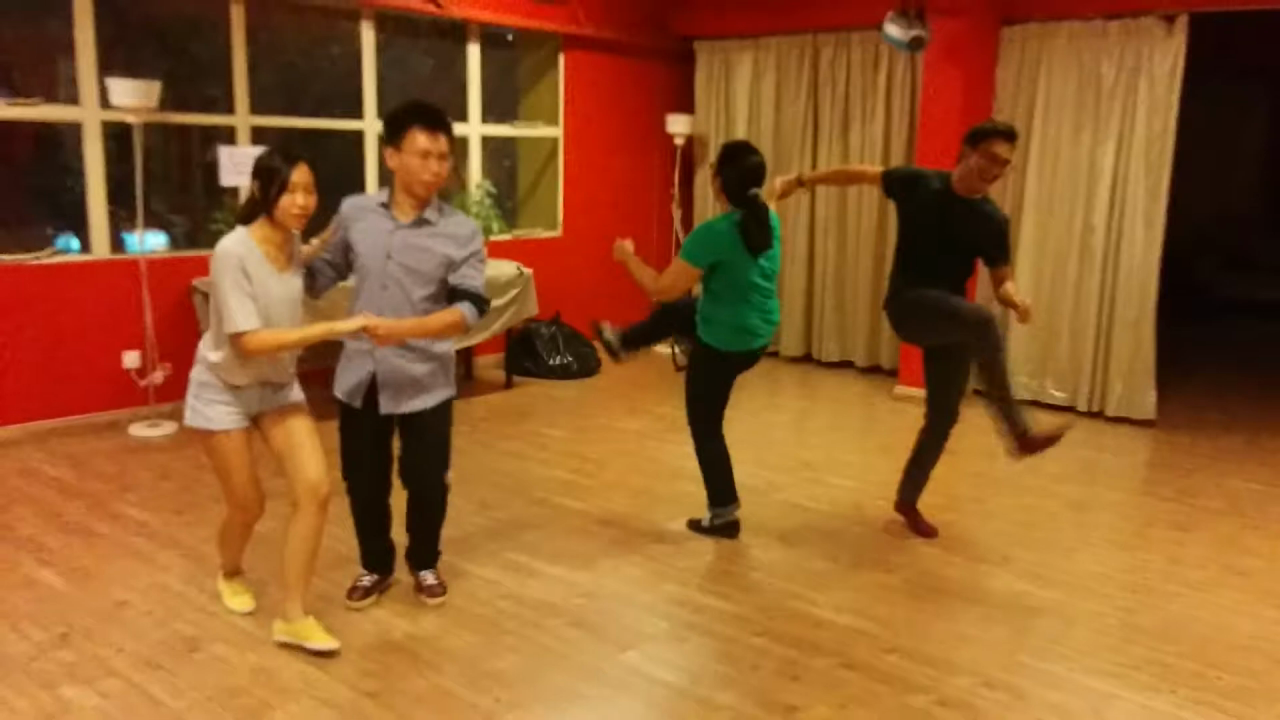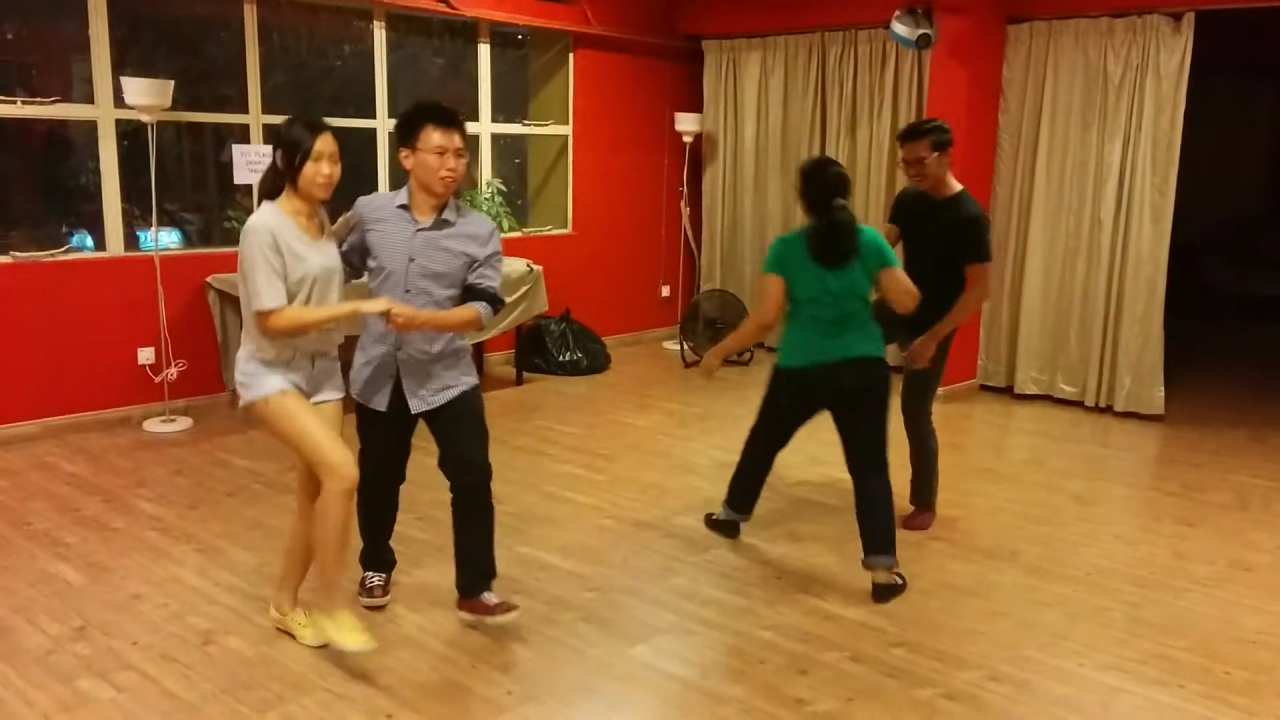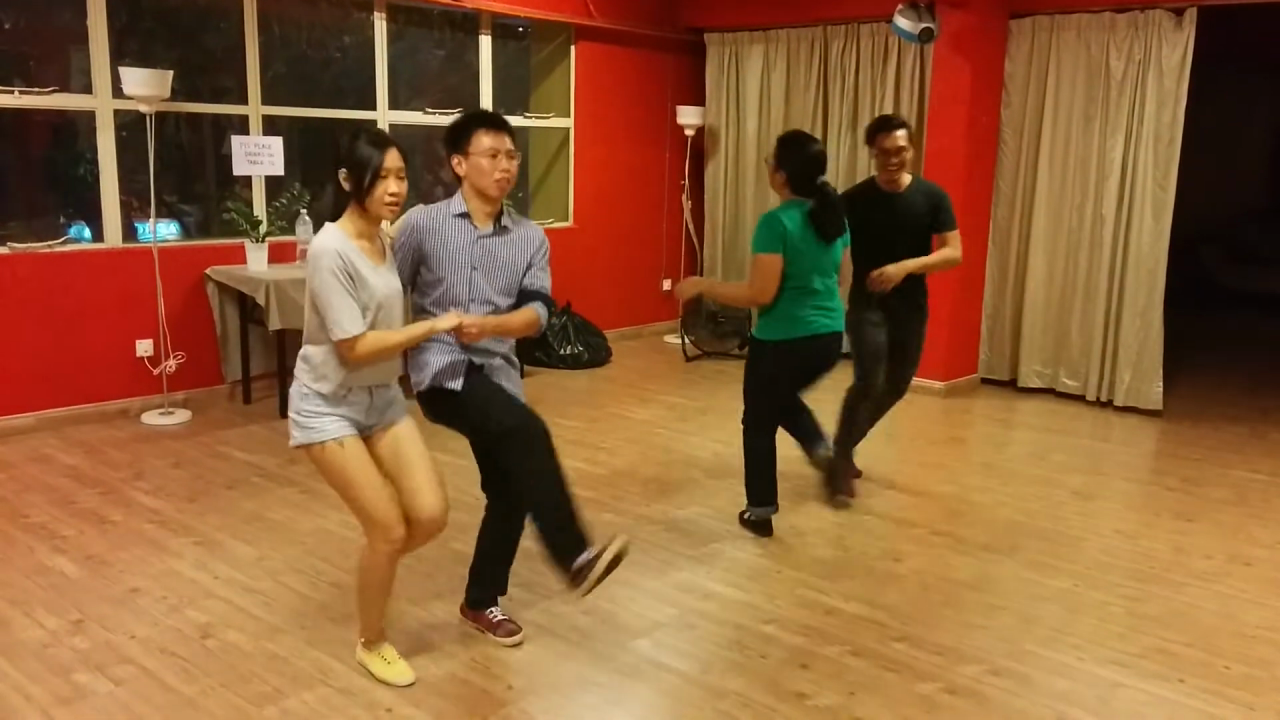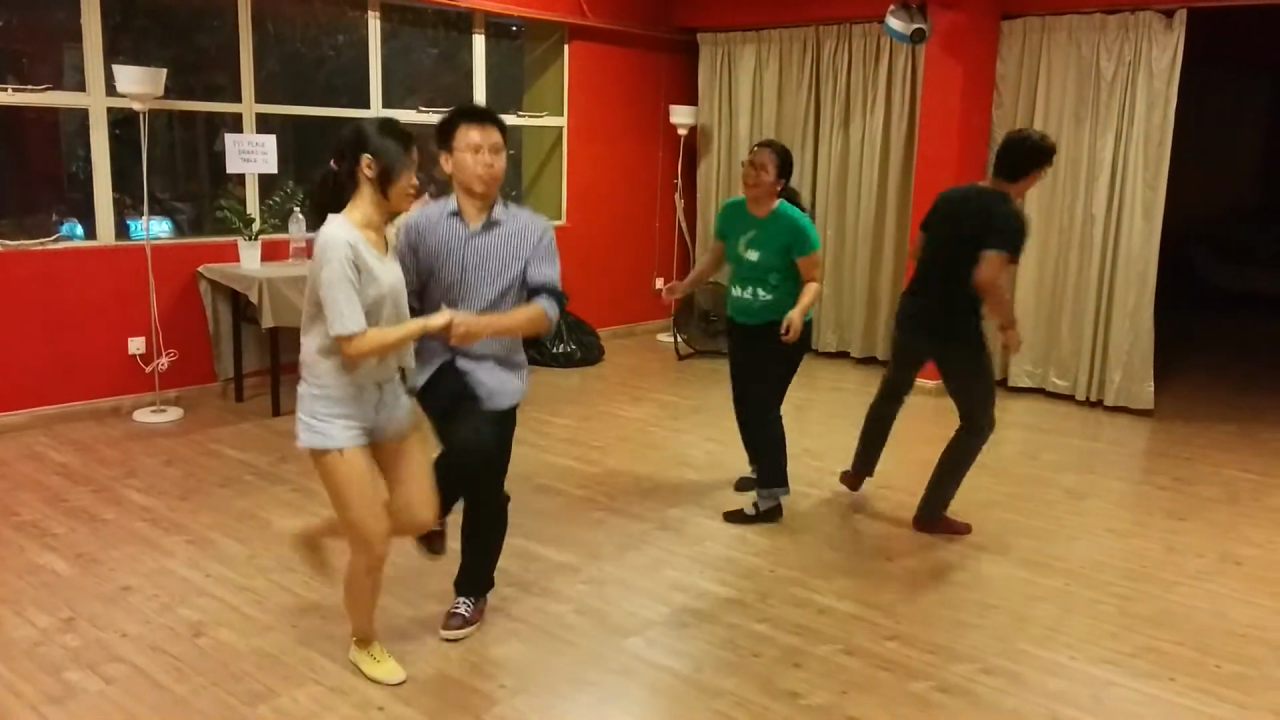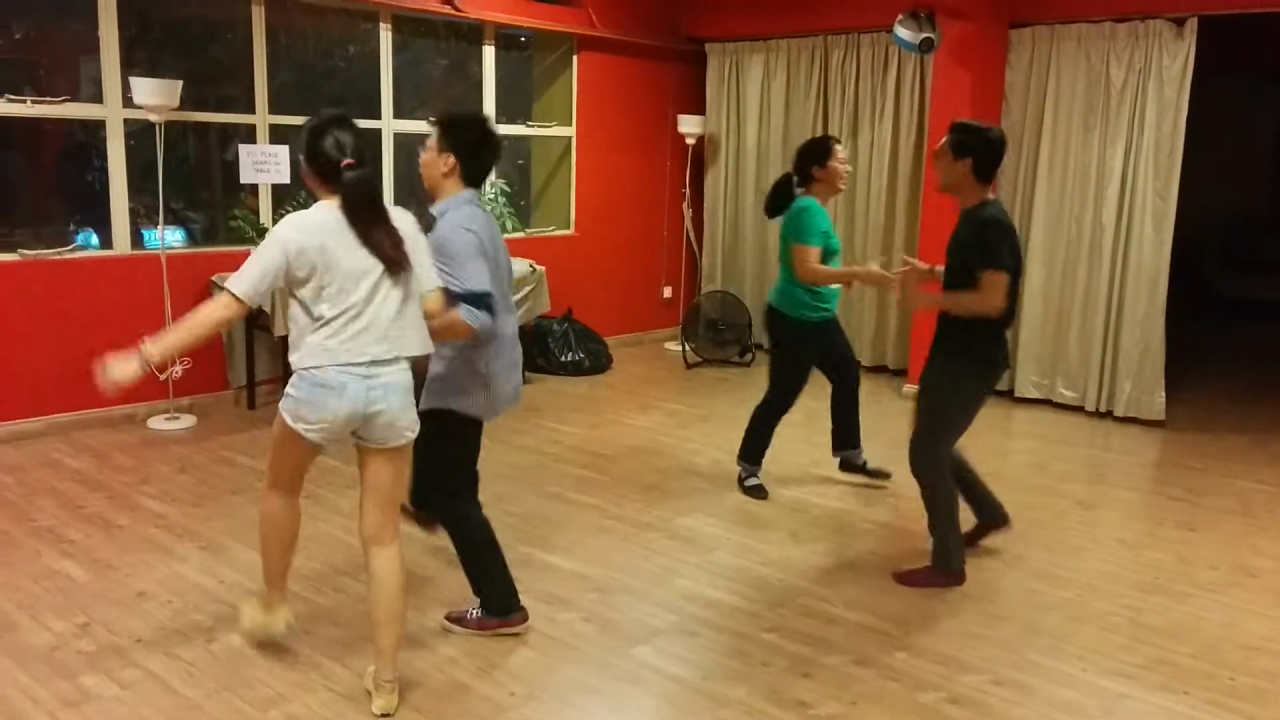
dt=0.7s
person 1, frame 1
left shoulder: (292, 244)
right shoulder: (232, 252)
right elbow: (247, 340)
right wrist: (333, 328)
left hip: (278, 383)
right hip: (224, 388)
left knee: (315, 488)
right knee: (248, 504)
left ankle: (293, 616)
right ankle: (230, 573)
person 1, frame 2
left shoulder: (320, 219)
right shoulder: (263, 227)
right elbow: (273, 320)
right wrist: (357, 308)
left hip: (322, 366)
right hip: (270, 372)
left knee: (316, 489)
right knee: (343, 474)
left ankle: (285, 603)
right ankle: (335, 607)
person 1, frame 3
left shoulder: (382, 241)
right shoulder: (329, 250)
right elbow: (354, 347)
right wrist: (432, 326)
left hip: (382, 395)
right hip: (326, 404)
left knee: (431, 513)
right knee: (387, 527)
left ankle: (374, 570)
right ankle: (372, 642)
person 1, frame 4
left shoulder: (377, 236)
right shoulder: (336, 243)
right elbow: (352, 346)
right wrist: (428, 324)
left hip: (387, 394)
right hip: (334, 406)
left knee: (418, 515)
right knee: (372, 539)
left ankle: (318, 533)
right ankle: (363, 642)
person 1, frame 5
left shoulder: (298, 230)
right shoulder: (402, 224)
left elbow: (230, 304)
right elbow: (433, 307)
left wrist: (145, 357)
left hip: (324, 386)
right hip: (392, 389)
left knee: (281, 485)
right knee: (381, 536)
left ankle: (272, 606)
person 2, frame 1
left shoulder: (461, 232)
right shoulder: (355, 214)
left elbow: (470, 308)
right elbow: (324, 274)
left wrist: (406, 329)
left hip: (425, 377)
right hip: (361, 372)
left knee: (427, 480)
right knee: (364, 478)
left ankle: (424, 562)
right ankle: (375, 565)
person 2, frame 2
left shoulder: (479, 231)
right shoulder: (370, 213)
left elbow: (485, 306)
right elbow: (343, 267)
left wrist: (425, 319)
left hip: (447, 373)
right hip: (381, 373)
left knee: (472, 474)
right knee: (379, 477)
left ankle: (476, 588)
right ankle: (375, 565)
person 2, frame 3
left shoulder: (531, 238)
right shoulder: (421, 224)
left elbow: (537, 313)
left wrist: (490, 324)
left hip: (497, 371)
right hip: (441, 371)
left knee: (509, 488)
right knee: (525, 431)
left ankle: (482, 600)
right ankle: (575, 555)
person 2, frame 4
left shoulder: (532, 230)
right shoulder: (421, 225)
left elbow: (547, 309)
right elbow: (403, 303)
left wrist: (484, 326)
left hip: (497, 372)
right hip: (439, 363)
left knee: (487, 487)
right knee: (472, 447)
left ankle: (472, 592)
right ankle: (437, 508)
person 2, frame 5
left shoulder: (455, 229)
right shoulder: (473, 216)
left elbow: (476, 317)
left hip: (469, 374)
right hip: (485, 368)
left knee: (451, 490)
left ankle: (502, 608)
right ankle: (426, 506)
person 3, frame 1
left shoulder: (993, 220)
right shoulder: (918, 184)
left elbow: (1001, 279)
right elbow: (859, 174)
left wrist: (1015, 298)
right wrist: (803, 180)
left hip: (952, 323)
right hip: (910, 306)
left knee: (943, 416)
right knee: (982, 322)
left ankle: (908, 501)
right ankle: (1018, 431)
person 3, frame 2
left shoulder: (969, 216)
right shoulder: (907, 200)
left elbow: (976, 288)
right elbow: (885, 246)
left wrist: (934, 339)
left hip: (935, 321)
right hip: (895, 305)
left knee: (915, 412)
left ankle: (924, 504)
person 3, frame 3
left shoulder: (932, 197)
right shoulder: (854, 200)
left elbow: (954, 253)
left wrist: (906, 266)
left hip: (910, 307)
right hip: (866, 304)
left knee: (894, 388)
right knee: (869, 384)
left ankle: (844, 448)
right ankle: (839, 464)
person 3, frame 4
left shoulder: (952, 197)
right shoulder: (1009, 217)
left elbow: (918, 252)
right elbow: (986, 280)
right wrist: (1008, 321)
left hip: (912, 315)
right hip: (957, 331)
left knee: (893, 390)
right knee: (977, 423)
left ankle: (859, 471)
right ankle: (931, 512)
person 3, frame 5
left shoulder: (987, 224)
right shoulder: (980, 217)
left elbow: (993, 302)
left wrist: (930, 297)
right wrist: (933, 273)
left hip: (972, 360)
right hip: (955, 353)
left knee: (927, 454)
right knee: (937, 446)
left ankle: (948, 564)
right ankle: (990, 514)
person 4, frame 1
left shoulder: (713, 233)
right shoulder: (768, 220)
left elbow: (663, 288)
left wrist: (628, 257)
left hip: (724, 344)
right hip: (759, 333)
left knee: (705, 425)
right knee: (677, 311)
left ankle: (724, 515)
right ankle: (621, 342)
person 4, frame 2
left shoulder: (785, 248)
right shoulder: (870, 241)
left elbow: (765, 318)
right elbow: (906, 302)
left wrist: (719, 352)
left hip: (801, 370)
right hip: (862, 367)
left knee: (763, 443)
right knee: (869, 467)
left ankle: (731, 515)
right ankle: (882, 569)
person 4, frame 3
left shoulder: (775, 223)
right shoulder: (834, 216)
left elbow: (761, 294)
left wrist: (701, 285)
left hip: (782, 342)
right hip: (828, 336)
left knee: (759, 422)
right knee: (785, 397)
left ankle: (761, 511)
right ankle: (821, 451)
person 4, frame 4
left shoulder: (795, 223)
right shoulder: (732, 212)
left elbow: (814, 280)
right elbow: (716, 256)
left wrist: (799, 311)
right wrist: (686, 283)
left hip: (781, 328)
right hip: (741, 323)
left knee: (765, 407)
right knee: (744, 400)
left ankle: (769, 498)
right ankle: (762, 471)
person 4, frame 5
left shoulder: (812, 207)
right shoulder: (806, 211)
right elbow: (807, 272)
left wrist: (852, 273)
right wrist: (861, 274)
left hip: (819, 317)
right hip: (794, 319)
left knee: (847, 376)
right knee: (782, 396)
left ankle: (851, 457)
right ankle: (748, 467)
